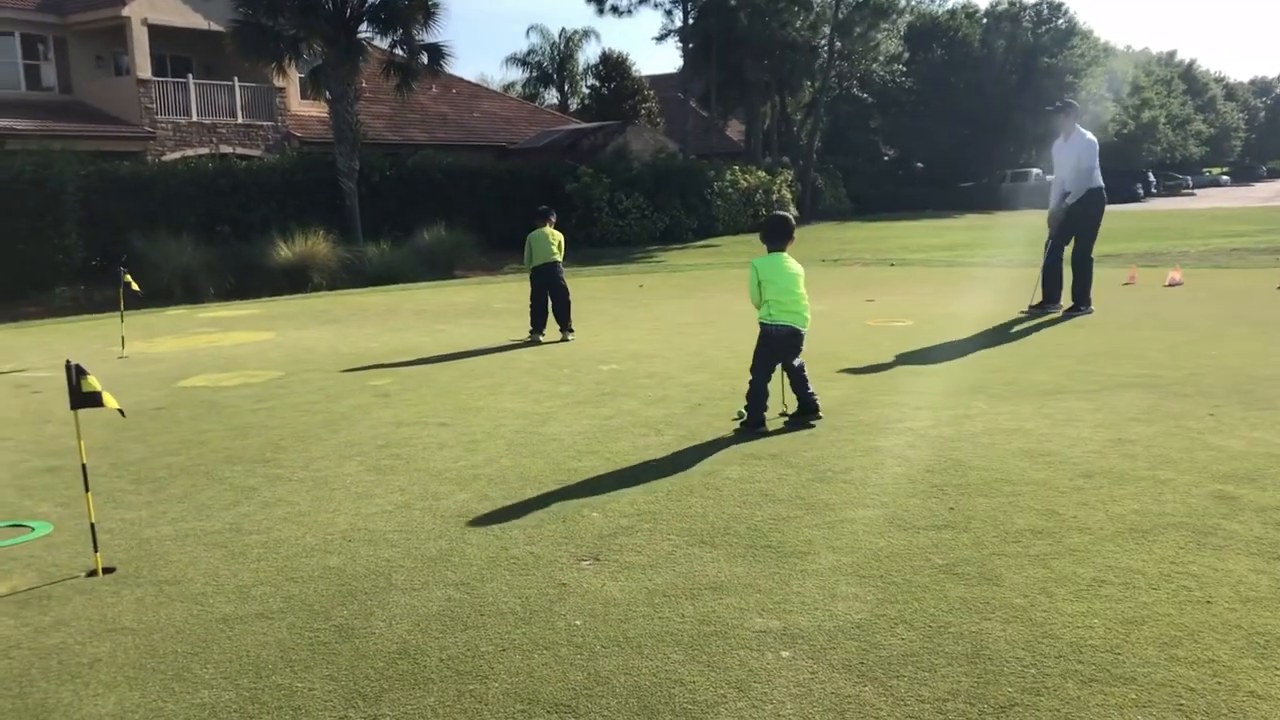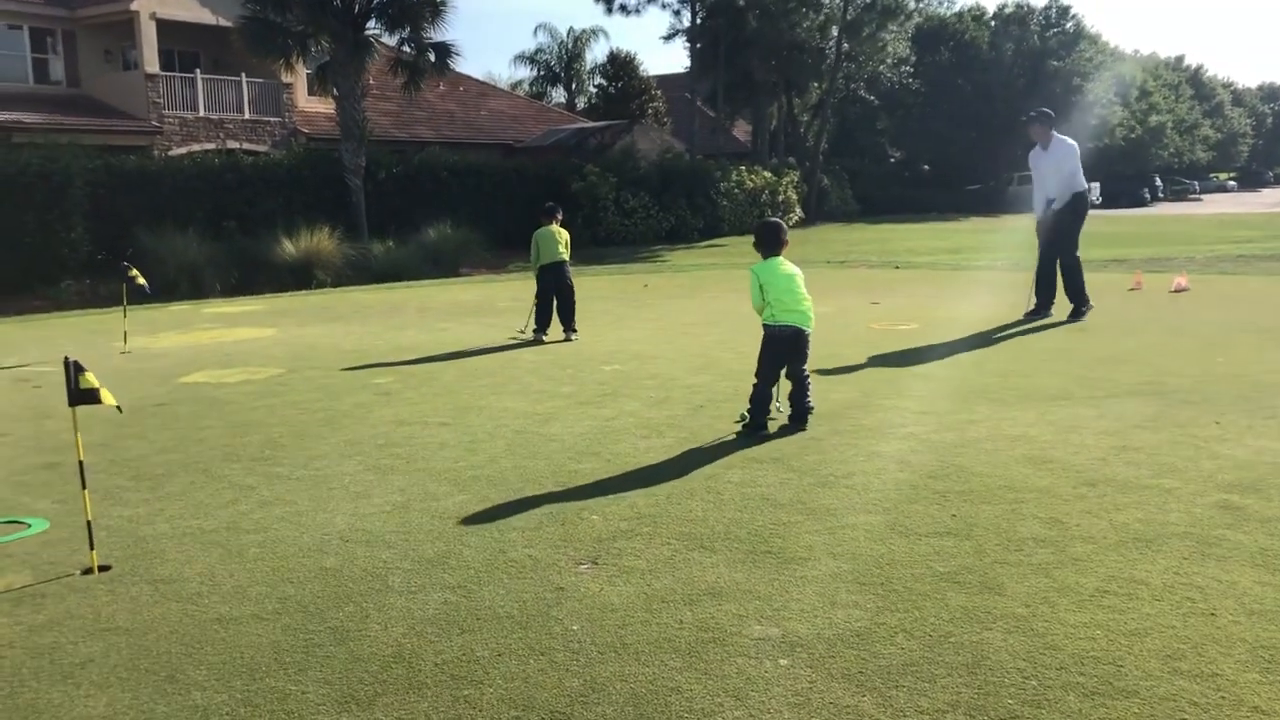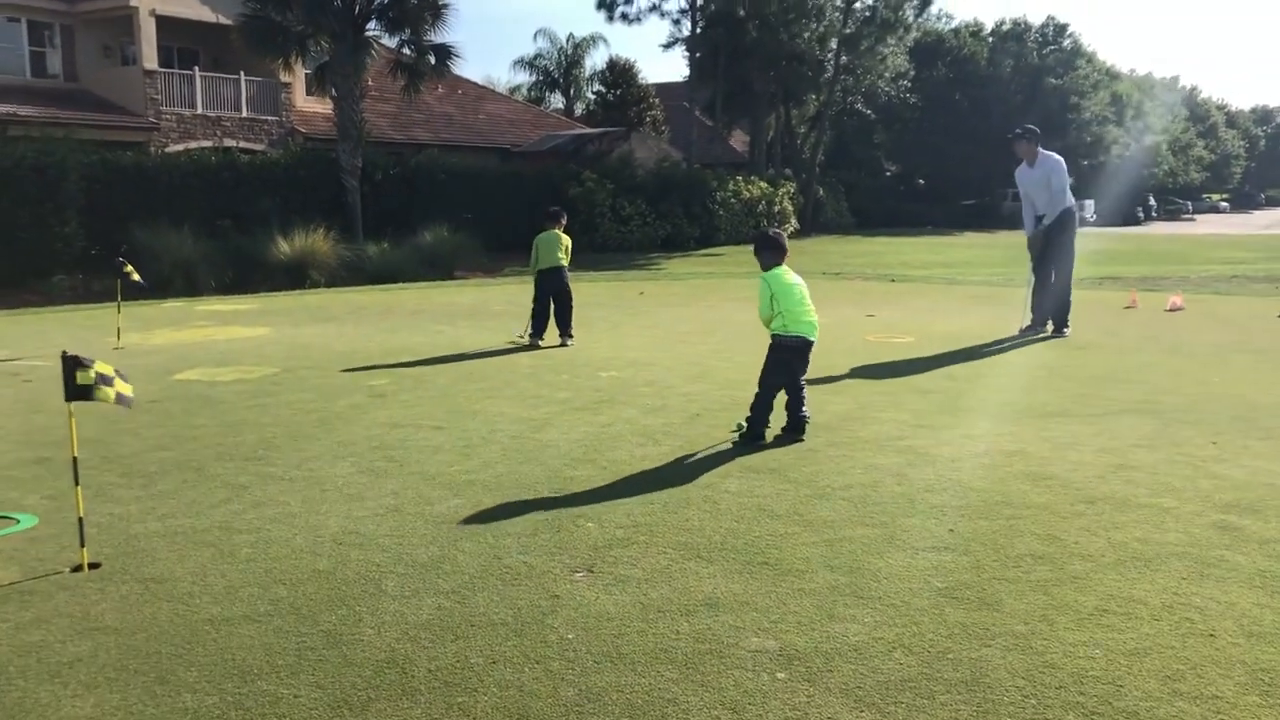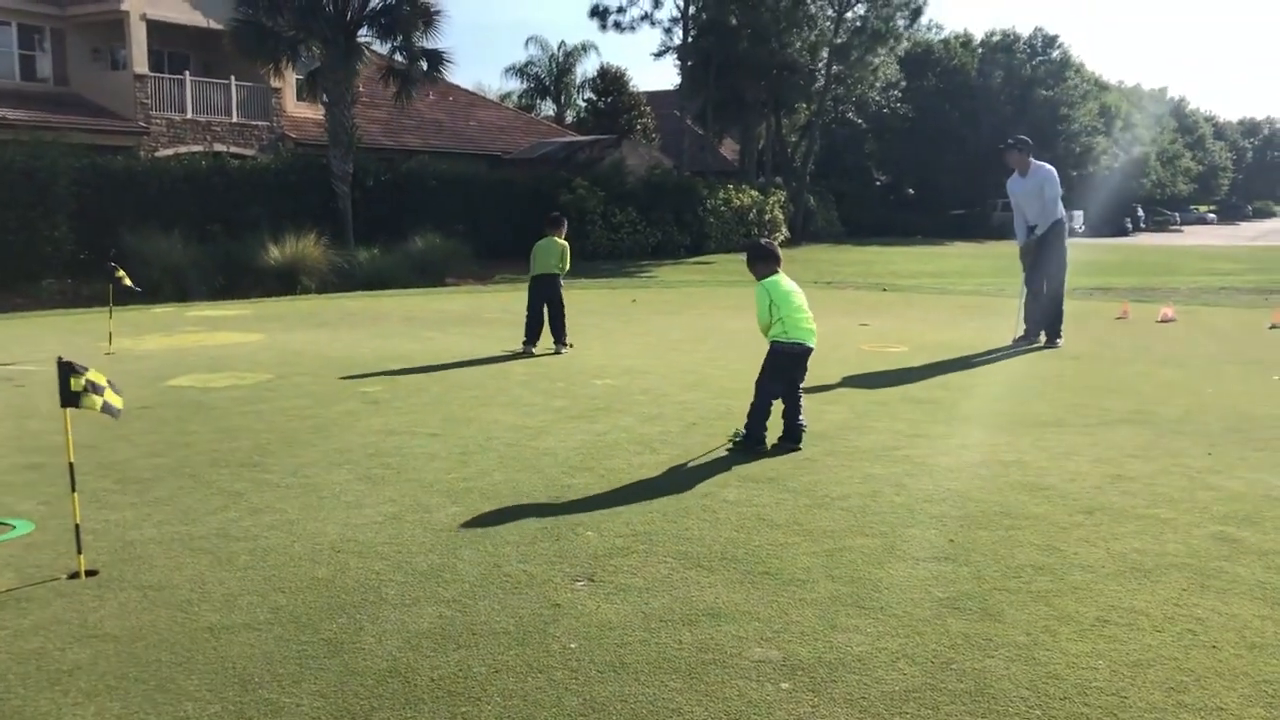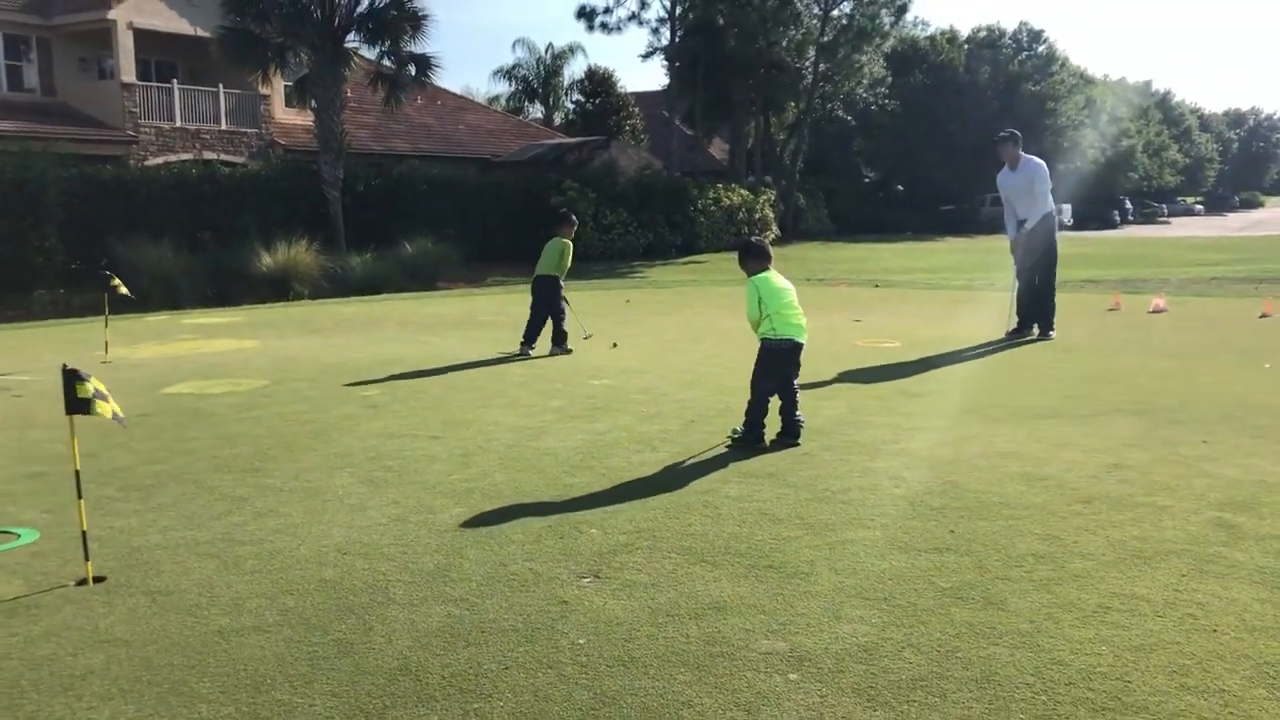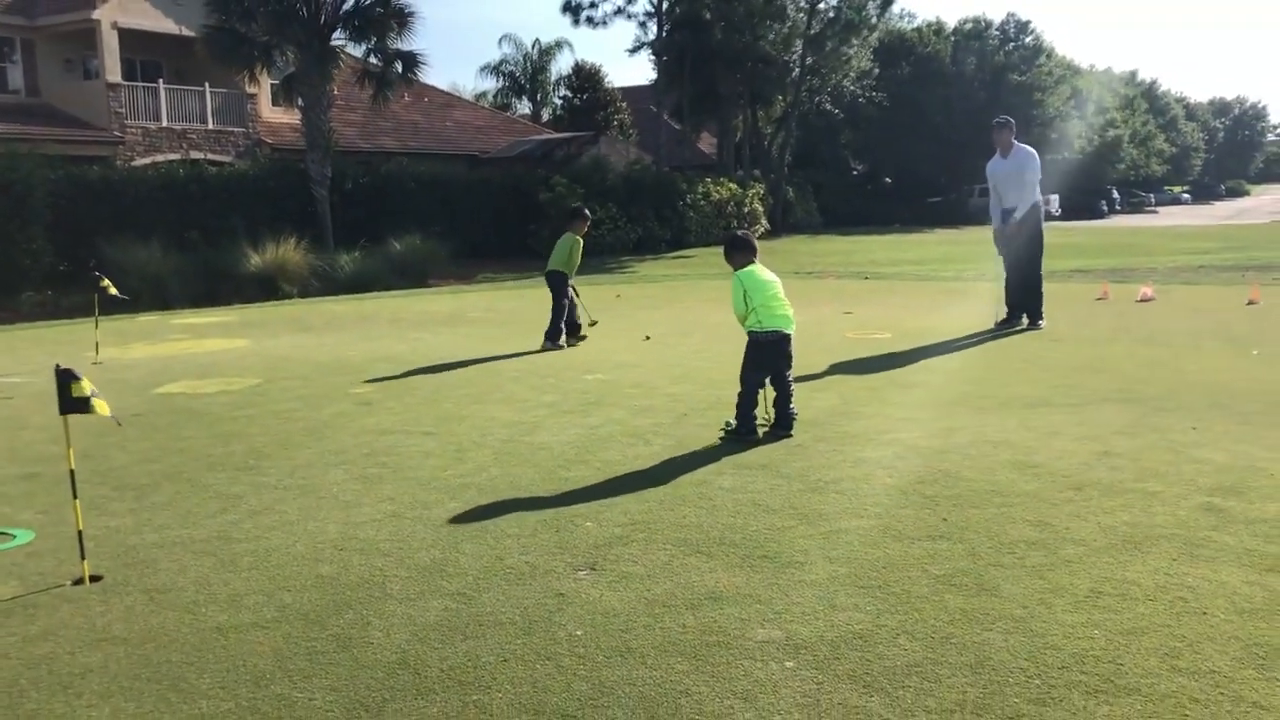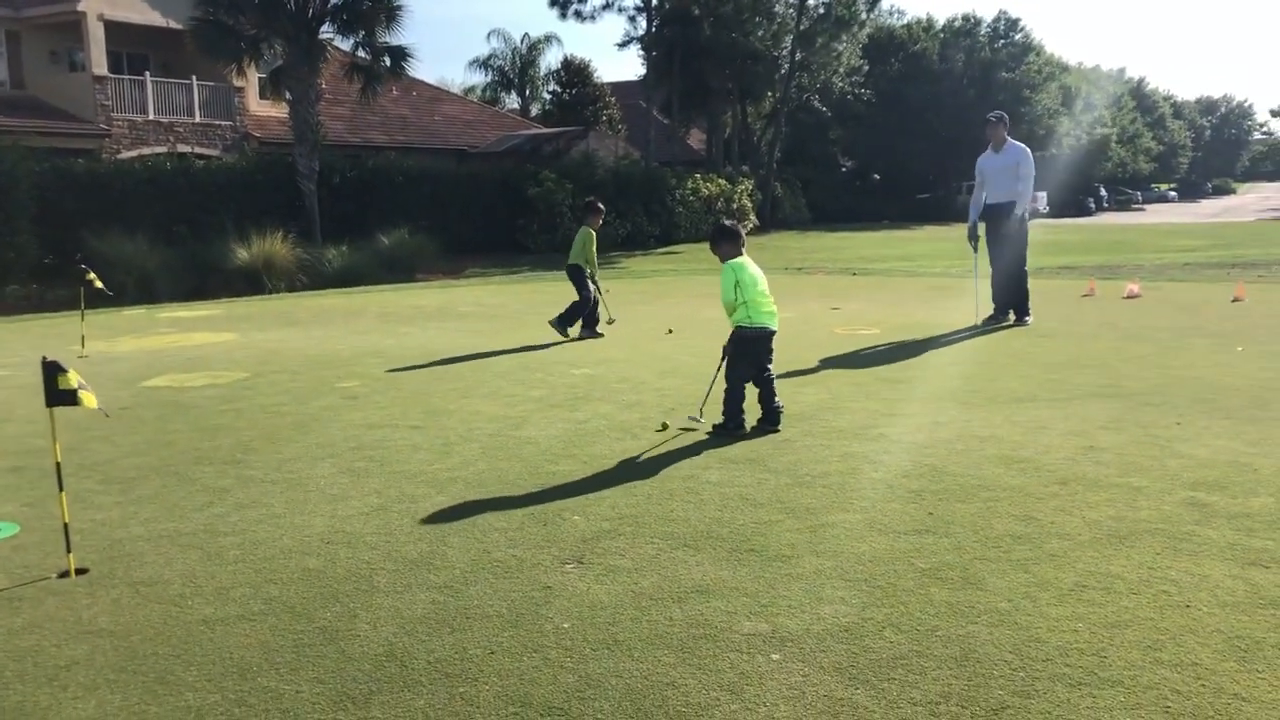
dt=0.3s
person 1, frame 1
left shoulder: (758, 265)
right shoulder: (797, 267)
left elbow: (756, 299)
right elbow: (798, 296)
left hip: (773, 327)
right hip: (798, 326)
left knee: (760, 374)
right knee: (795, 367)
left ankle: (755, 420)
right ankle: (808, 409)
person 1, frame 2
left shoulder: (757, 271)
right shoulder: (795, 270)
left elbow: (758, 305)
right elbow: (799, 299)
left hip: (776, 330)
right hip: (802, 328)
left knee: (765, 377)
right knee: (799, 374)
left ankle: (757, 422)
right ankle: (799, 417)
person 1, frame 3
left shoulder: (768, 279)
right shoulder: (796, 278)
left elbow: (765, 314)
right elbow: (799, 309)
left wrist: (774, 329)
left hip: (786, 338)
right hip: (808, 336)
left knee: (768, 385)
right knee: (795, 383)
left ankle: (755, 432)
right ankle: (796, 427)
person 1, frame 4
left shoulder: (765, 286)
right shoulder: (793, 285)
left elbow: (764, 320)
right elbow: (794, 316)
left wrist: (771, 336)
left hip: (784, 344)
right hip: (805, 343)
left knee: (764, 391)
right knee: (792, 391)
left ankle: (755, 439)
right ankle: (793, 436)
person 1, frame 5
left shoulder: (755, 283)
right shoulder: (785, 282)
left elbow: (753, 316)
right elbow: (788, 312)
left wrist: (761, 332)
left hip: (774, 342)
right hip: (797, 339)
left knee: (761, 389)
right knee: (789, 387)
left ankle: (753, 435)
right ankle: (790, 432)
person 1, frame 6
left shoulder: (740, 276)
right shoulder: (770, 275)
left elbow: (740, 310)
left wrist: (749, 326)
left hip: (762, 334)
right hip: (784, 331)
left knee: (750, 381)
right knee: (782, 380)
left ankle: (745, 427)
right ankle: (784, 423)
person 1, frame 7
left shoulder: (730, 267)
right shoulder: (753, 267)
left elbow: (729, 301)
left wrist: (733, 318)
right wrist: (732, 339)
left hip: (748, 329)
right hip: (768, 326)
left knee: (735, 377)
right knee: (763, 374)
left ankle: (733, 423)
right ankle: (771, 418)
person 2, frame 1
left shoulder: (1087, 141)
right shoulder: (1058, 145)
left elbow: (1086, 179)
left wrist: (1063, 206)
right wrist: (1053, 208)
left hip: (1090, 198)
right hip: (1070, 200)
left knee: (1081, 252)
right knee: (1053, 247)
left ankle: (1083, 303)
right ankle: (1050, 299)
person 2, frame 2
left shoulder: (1067, 147)
right shoulder: (1034, 155)
left elbow: (1070, 183)
right elbow: (1038, 188)
left wrist: (1051, 212)
right wrist: (1040, 218)
left hip: (1074, 201)
right hip: (1053, 205)
left knee: (1067, 252)
right knee: (1046, 255)
left ankle: (1081, 303)
right ankle: (1043, 305)
person 2, frame 3
left shoulder: (1054, 162)
right shoulder: (1020, 173)
left elbow: (1060, 198)
right elbow: (1027, 204)
left wrist: (1042, 227)
right wrist: (1030, 234)
left hip: (1063, 217)
right hip: (1041, 221)
left knee: (1062, 271)
right knee: (1040, 273)
left ankle: (1061, 323)
right ankle: (1039, 321)
person 2, frame 4
left shoulder: (1046, 172)
right shoulder: (1012, 183)
left elbow: (1052, 208)
right elbow: (1018, 215)
left wrist: (1035, 237)
right wrist: (1022, 244)
left hip: (1053, 228)
right hip: (1032, 232)
left knee: (1054, 282)
right knee: (1032, 284)
left ankle: (1054, 333)
right ankle: (1032, 331)
person 2, frame 5
left shoulder: (1036, 166)
right shoulder: (1002, 177)
left elbow: (1042, 202)
right elbow: (1009, 209)
left wrist: (1025, 231)
right wrist: (1013, 237)
left hip: (1043, 222)
right hip: (1022, 227)
left knee: (1045, 276)
right knee: (1024, 278)
left ankle: (1047, 325)
right ankle: (1025, 324)
person 2, frame 6
left shoulder: (1028, 155)
right shoulder: (992, 165)
left elbow: (1031, 191)
left wrist: (1014, 219)
right wrist: (997, 227)
left hip: (1029, 213)
right hip: (1008, 216)
left knee: (1032, 267)
right knee: (1012, 269)
left ankle: (1035, 315)
right ankle: (1014, 314)
person 2, frame 7
left shoulder: (1020, 152)
right shoulder: (983, 159)
left elbow: (1027, 186)
right elbow: (978, 191)
left wrist: (1017, 214)
right wrist: (972, 222)
left hip: (1014, 212)
right hip: (992, 212)
left knee: (1016, 264)
right knee: (997, 265)
left ankle: (1022, 312)
right ankle: (1001, 310)
